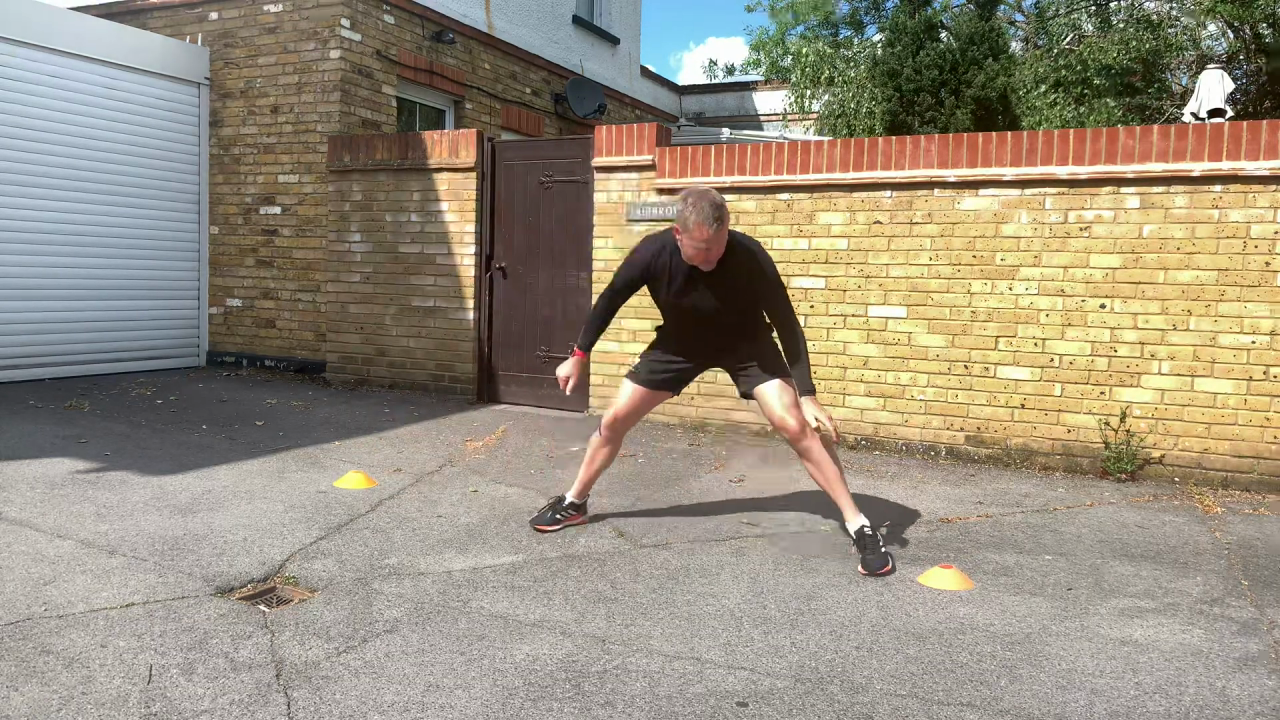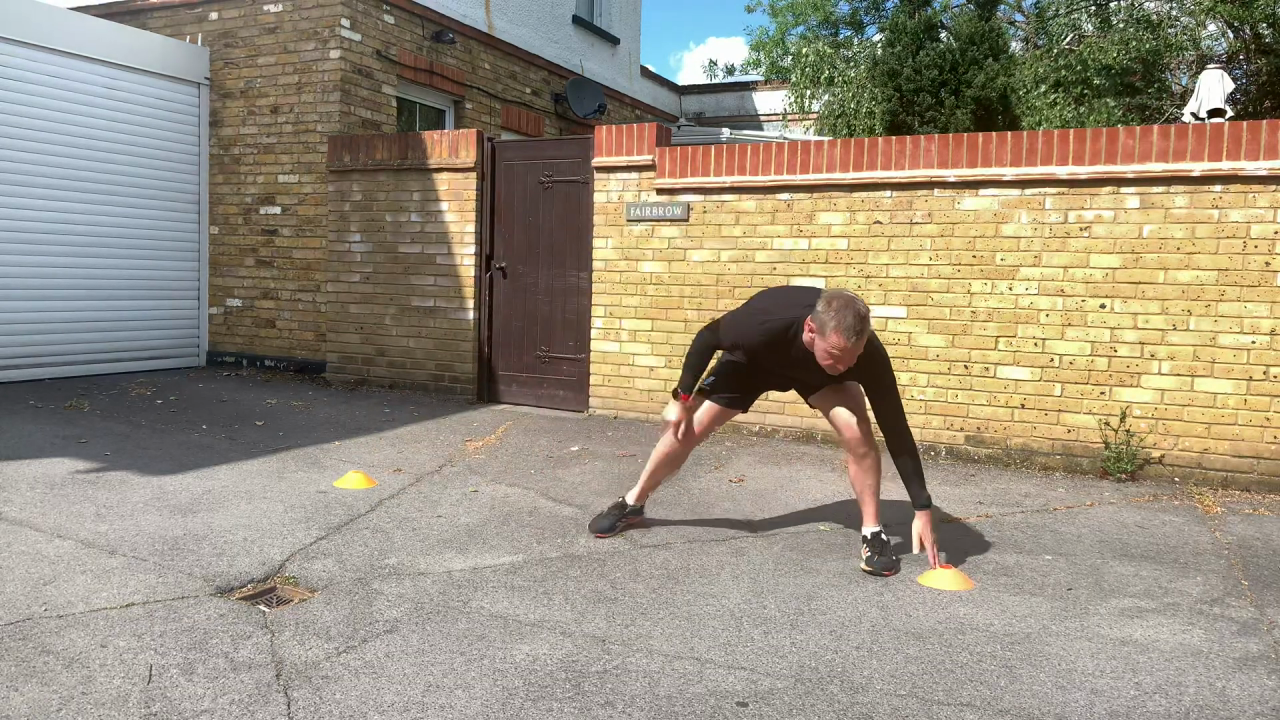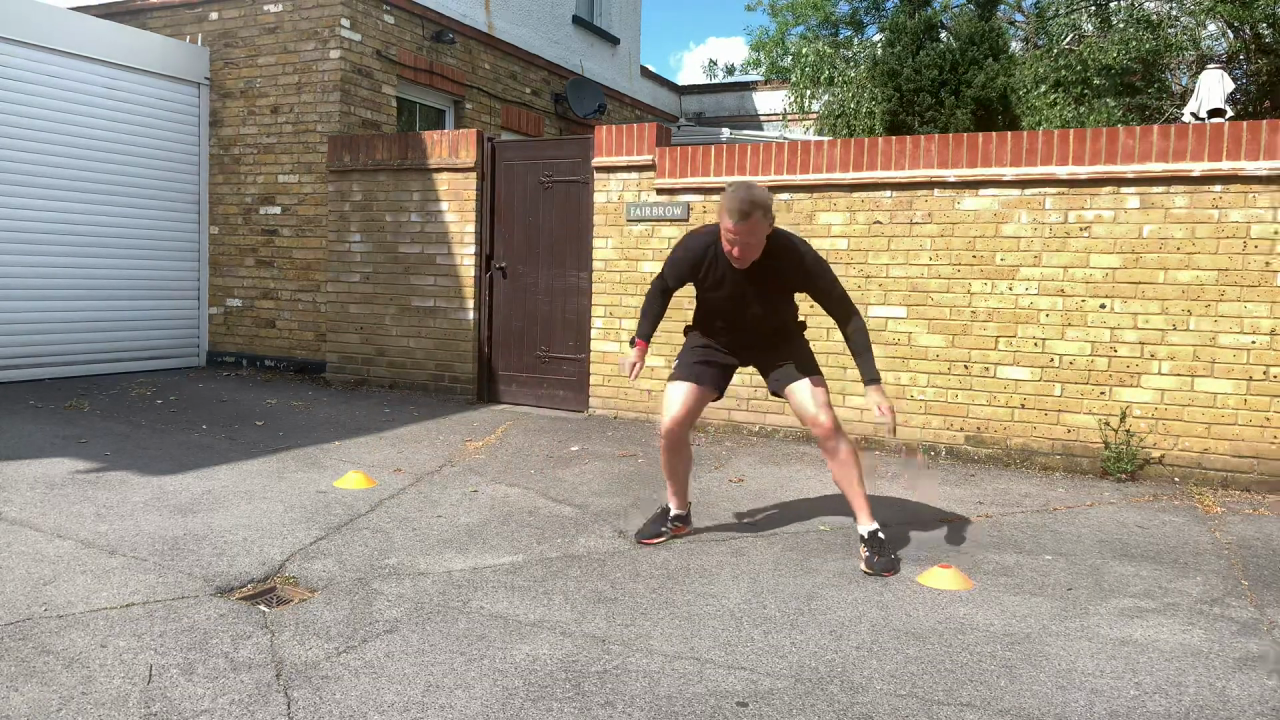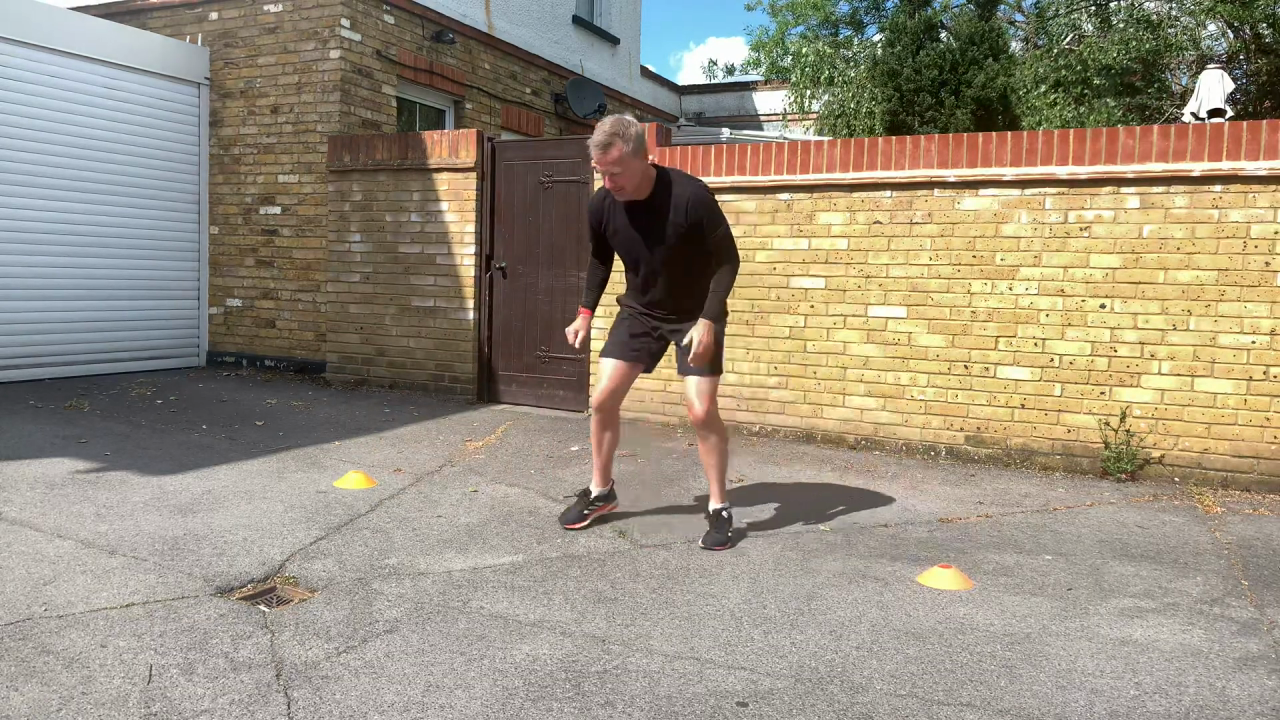
dt=0.3s
person 1, frame 1
left shoulder: (748, 255)
right shoulder: (652, 255)
left elbow: (786, 325)
right elbow: (609, 301)
left wrist: (805, 395)
right wrist: (577, 357)
left hip: (746, 343)
right hip: (679, 344)
left knee: (794, 427)
right knee: (615, 419)
left ankle: (857, 526)
right ankle: (573, 502)
person 1, frame 2
left shoulder: (867, 352)
right shoulder: (763, 324)
left elbow: (896, 427)
right elbow: (706, 338)
left wrist: (922, 508)
right wrist: (681, 400)
left hip: (814, 375)
right hip: (750, 363)
left knee: (858, 435)
right knee: (682, 435)
left ankle: (872, 533)
right ankle: (632, 503)
person 1, frame 3
left shoulder: (797, 257)
right shoulder: (697, 248)
left elbow: (847, 315)
right elbow: (660, 289)
left wrist: (872, 384)
right wrist: (639, 344)
left hip: (778, 343)
right hip: (713, 341)
left knee: (824, 425)
right knee: (671, 425)
left ankle: (868, 529)
right ankle: (676, 512)
person 1, frame 4
left shoulder: (691, 196)
right shoulder: (602, 204)
left elbow: (728, 260)
left wrist: (708, 321)
right wrist: (586, 312)
left hip: (695, 313)
right hip: (641, 311)
left knee: (701, 411)
right knee: (603, 400)
left ankle: (719, 509)
right ankle: (600, 491)
